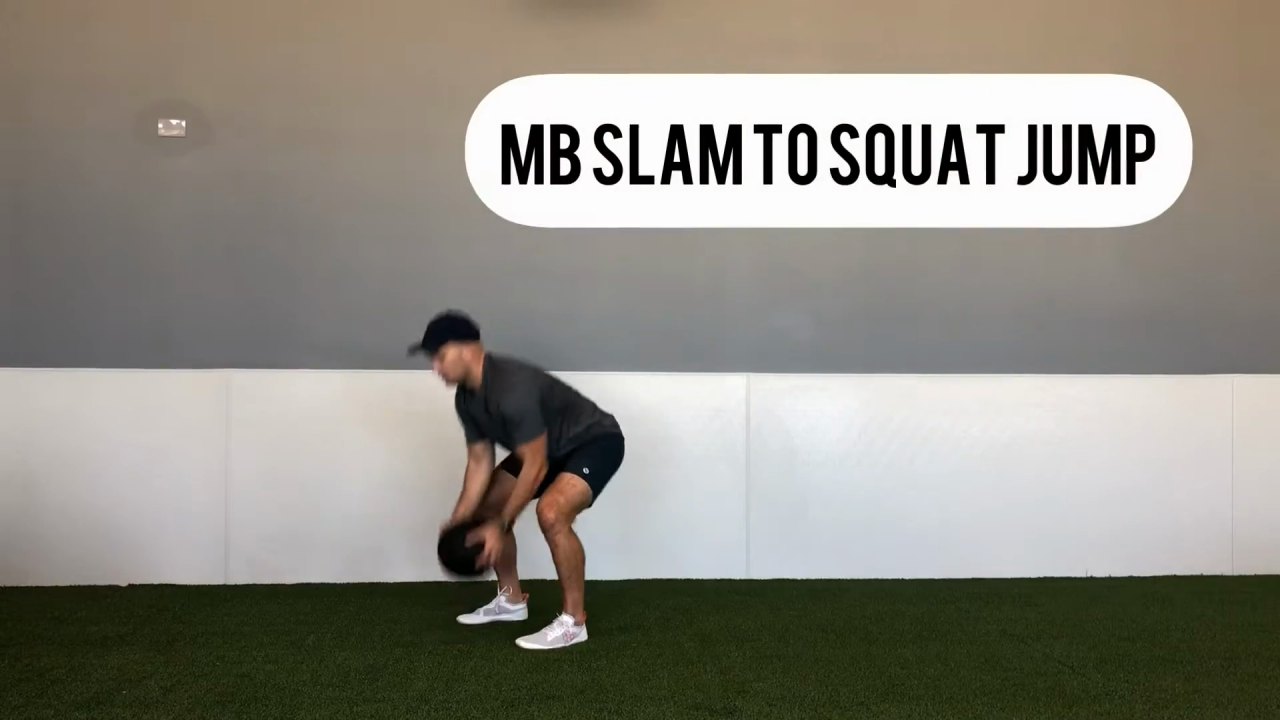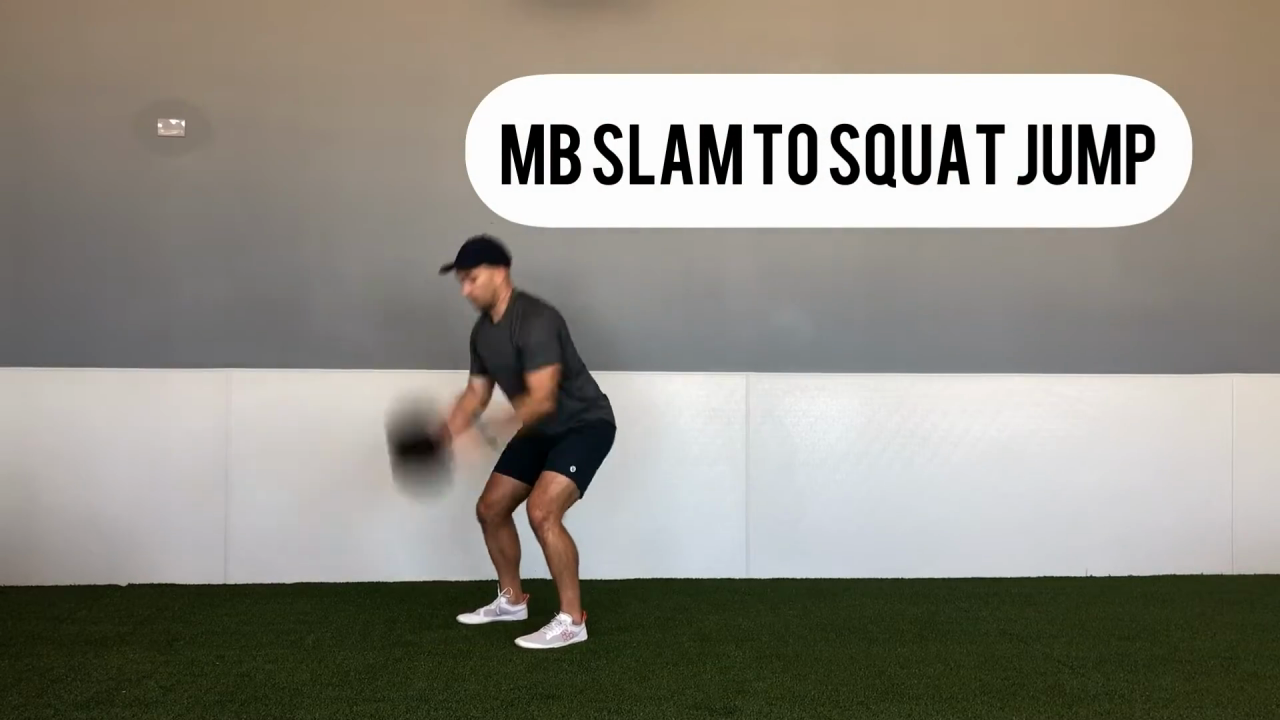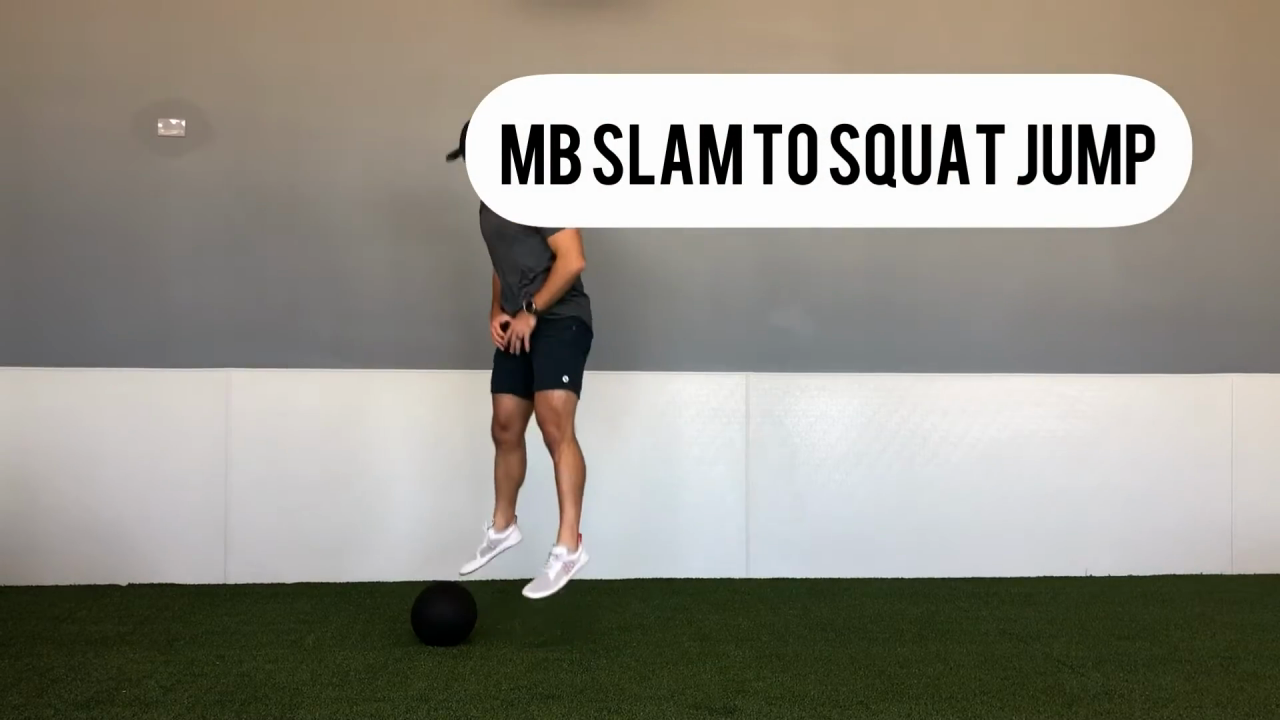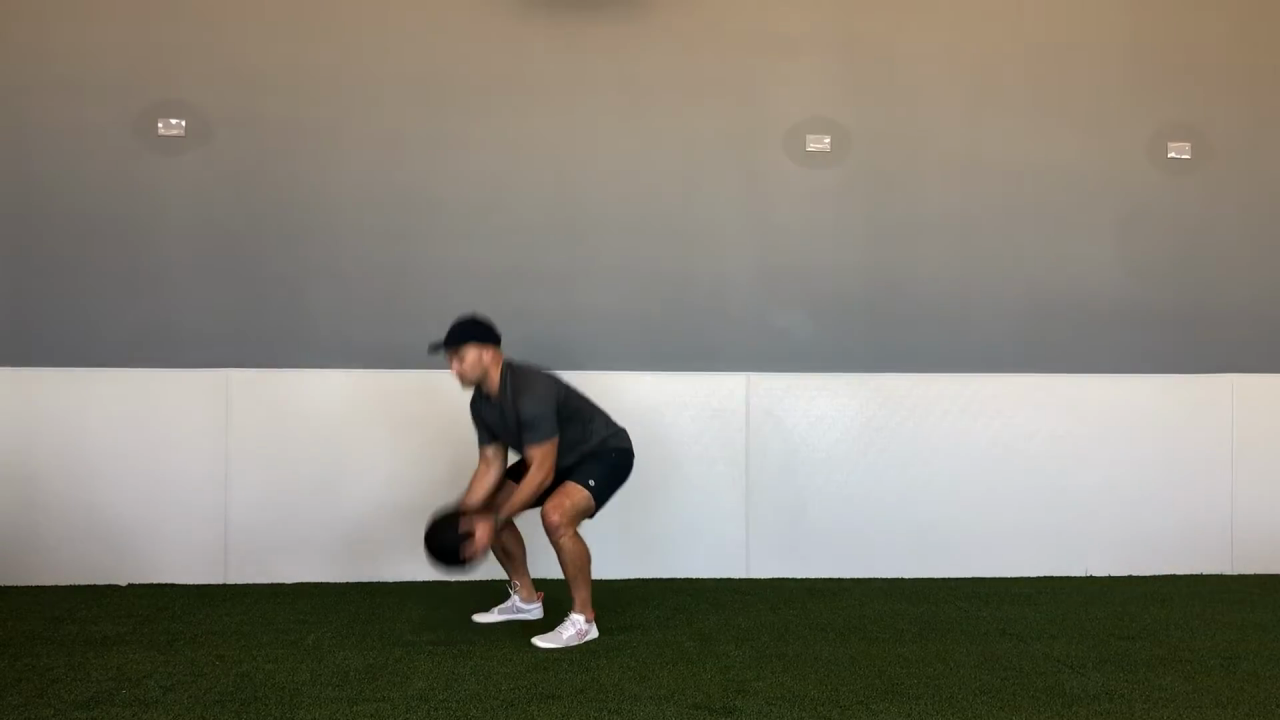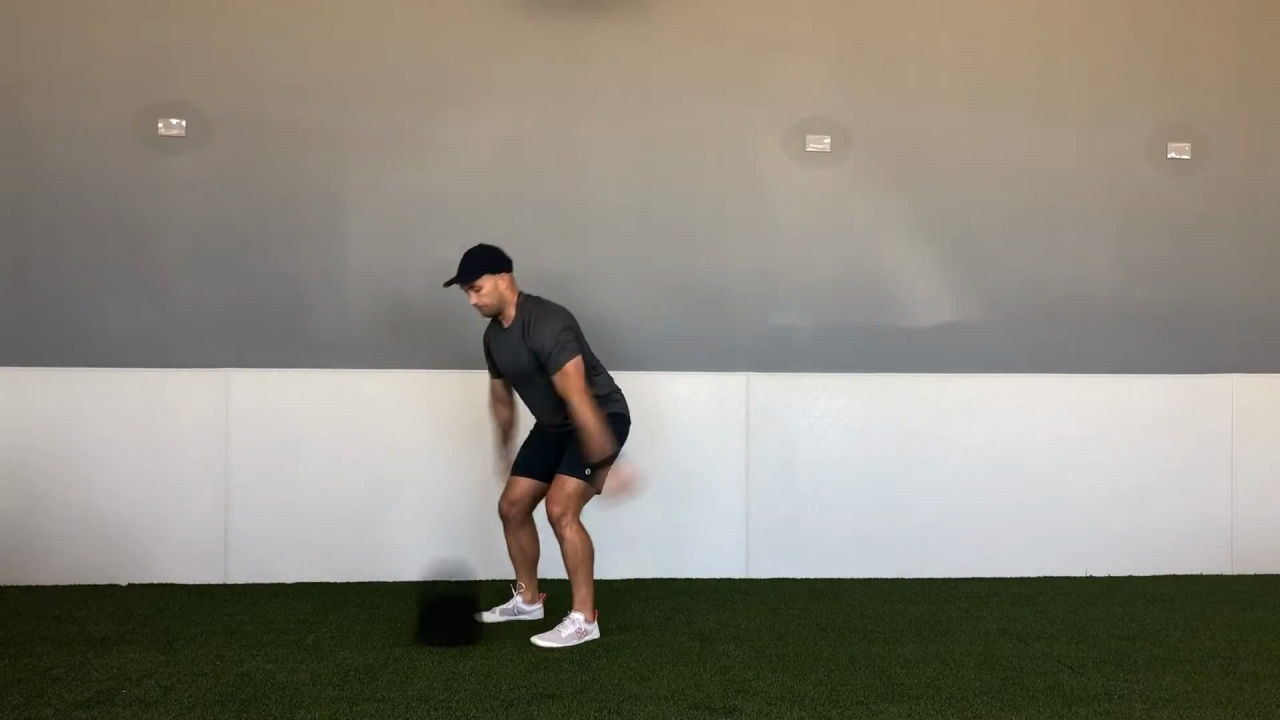
dt=1s
person 1, frame 1
left shoulder: (512, 388)
right shoulder: (466, 396)
left elbow: (535, 469)
right elbow: (481, 460)
left wrist: (499, 523)
right wrist: (459, 518)
left hip: (594, 443)
right hip: (551, 449)
left knee: (552, 512)
right knee: (487, 516)
left ankle: (574, 621)
right ankle: (511, 599)
person 1, frame 2
left shoulder: (535, 321)
right shoulder: (482, 330)
left elbow: (543, 399)
right elbow: (477, 392)
left wrist: (486, 431)
right wrist: (450, 426)
left hip: (584, 425)
right hip: (540, 431)
left knee: (542, 512)
right knee: (490, 509)
left ankle: (571, 620)
right ankle: (512, 599)
person 1, frame 3
right shoulder: (490, 204)
left elbow: (572, 259)
left wrist: (531, 312)
right wrist: (497, 313)
left hip: (560, 321)
right hip: (518, 327)
left knee: (555, 430)
right knee: (505, 430)
left ankle: (569, 547)
right ankle: (502, 526)
person 1, frame 4
left shoulder: (530, 391)
right shoulder: (482, 401)
left elbow: (542, 474)
right elbow: (491, 466)
left wrist: (492, 523)
right wrist: (464, 516)
left hip: (604, 453)
left knee: (557, 516)
right knee: (489, 516)
left ankle: (583, 618)
right ankle: (526, 597)
person 1, frame 5
left shoulder: (546, 323)
right shoulder: (493, 337)
left elbow: (579, 396)
right elbow: (501, 397)
left wrist: (603, 462)
right wrist: (505, 456)
left hip: (598, 421)
right hip: (551, 426)
left knee: (561, 510)
right knee: (512, 508)
left ankle: (583, 619)
right ankle: (527, 599)
